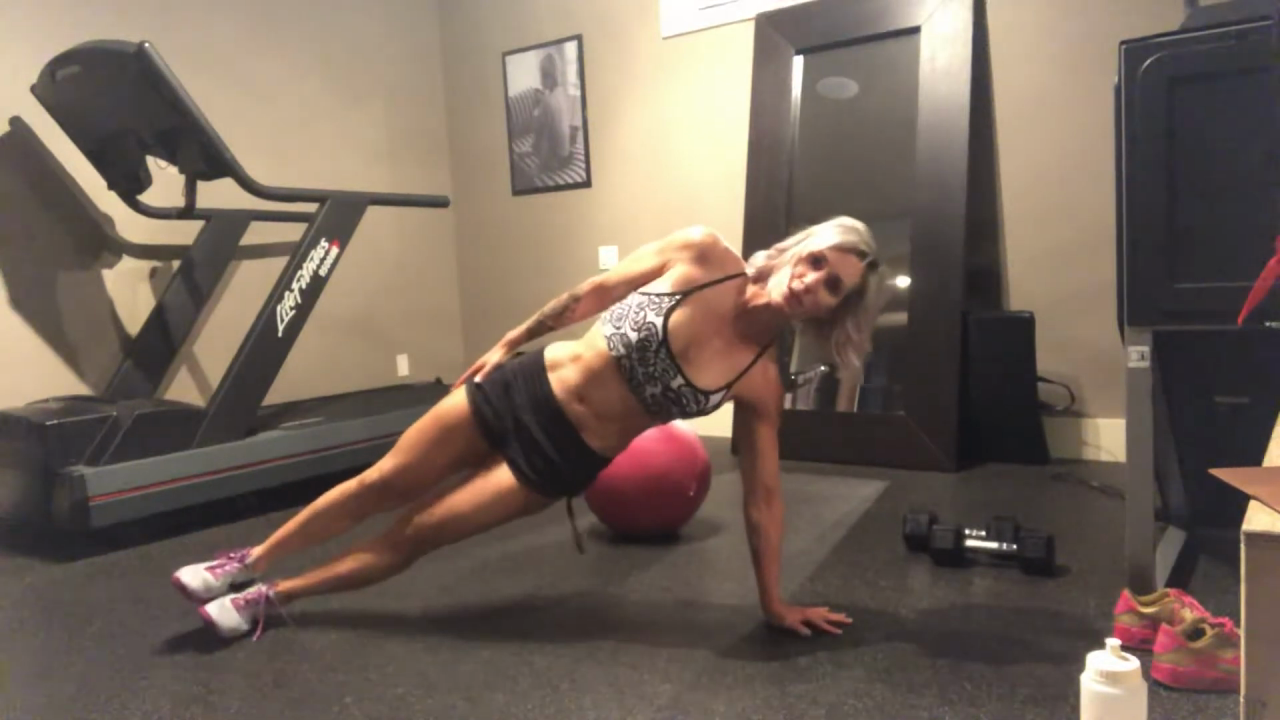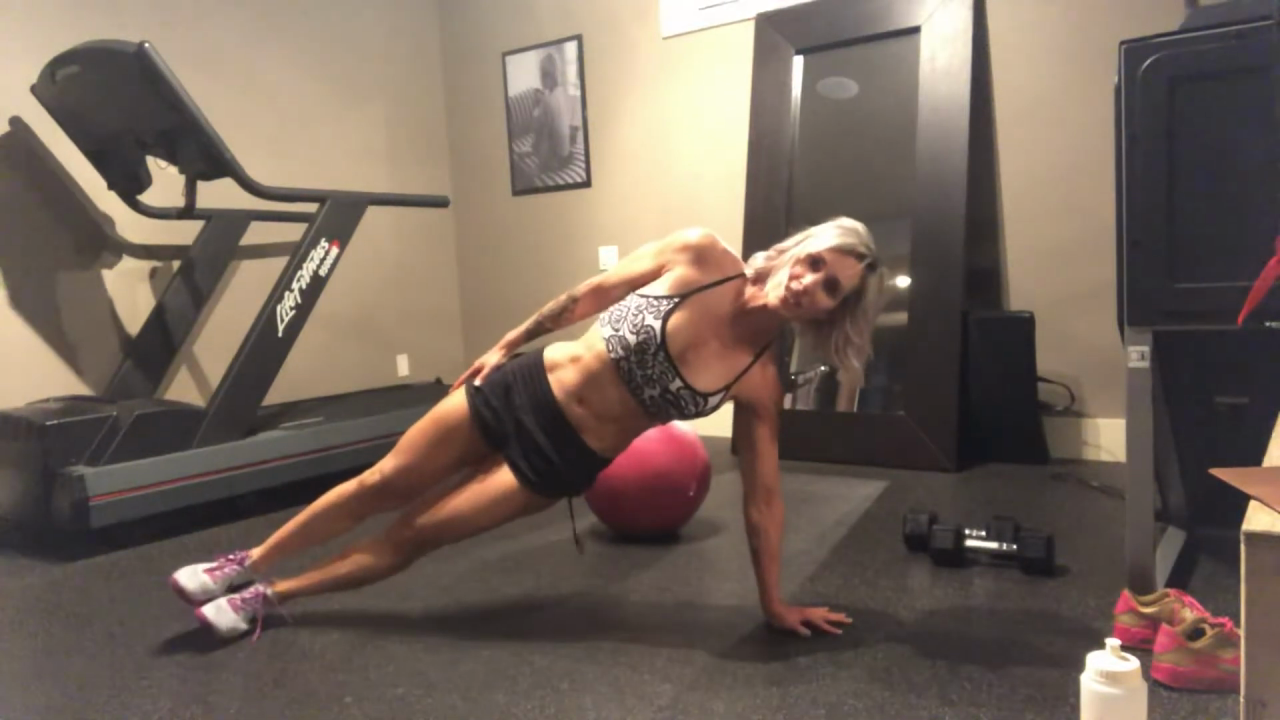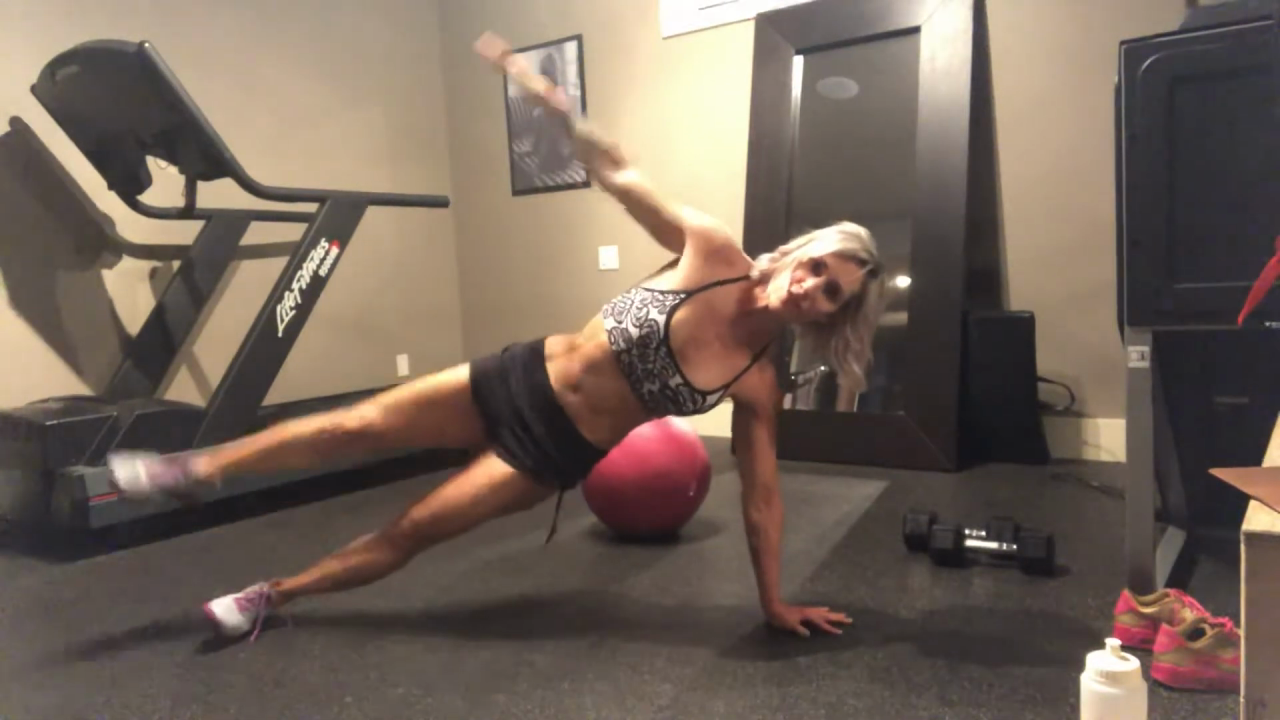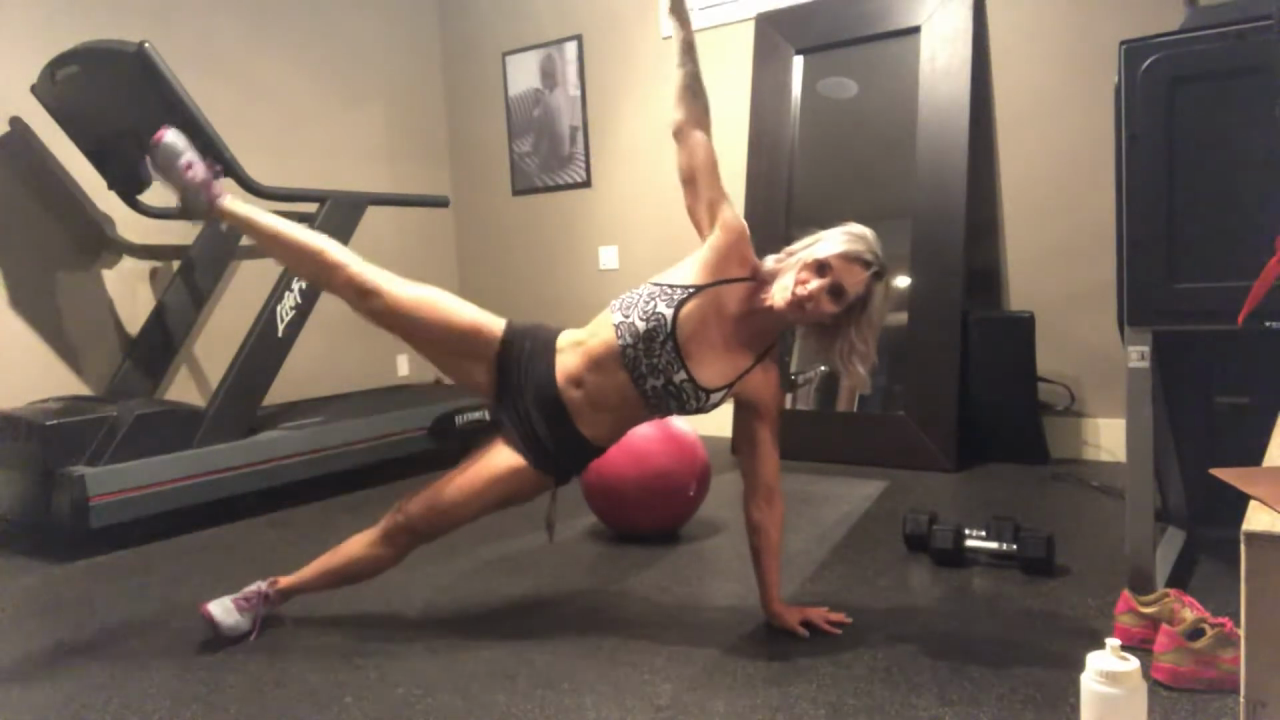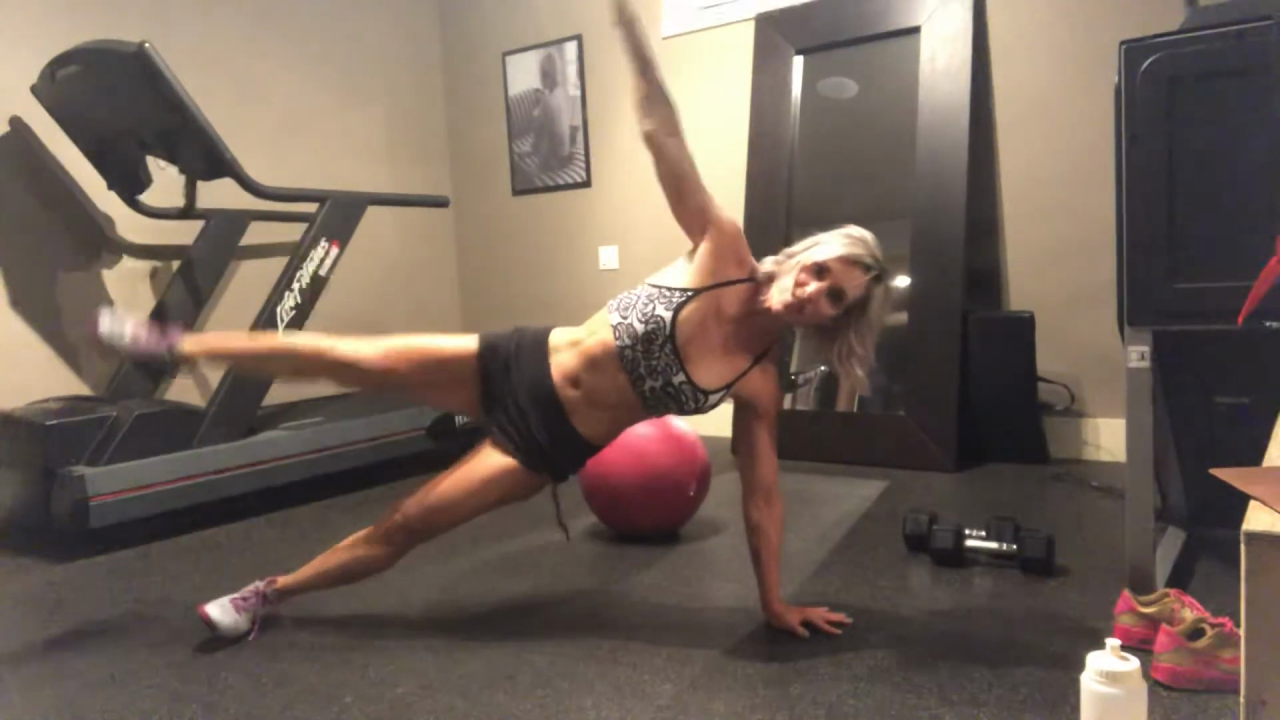
dt=0.5s
person 1, frame 1
left shoulder: (761, 382)
right shoulder: (702, 254)
left elbow: (763, 493)
right elbow: (593, 293)
left wrist: (775, 601)
right wrist: (509, 341)
left hip: (563, 458)
right hip: (523, 388)
left knee: (412, 535)
right knee: (382, 485)
left ankle: (271, 595)
right ankle: (249, 561)
person 1, frame 2
left shoulder: (759, 384)
right shoulder: (700, 255)
left elbow: (763, 495)
right elbow: (591, 292)
left wrist: (775, 603)
right wrist: (507, 342)
left hip: (562, 460)
right hip: (523, 388)
left knee: (413, 536)
right knee: (383, 485)
left ankle: (270, 596)
right ankle: (248, 562)
person 1, frame 3
left shoulder: (756, 385)
right shoulder: (712, 251)
left elbow: (759, 497)
right elbow: (613, 170)
left wrist: (777, 603)
right wrist: (538, 91)
left hip: (556, 449)
right hip: (521, 378)
left knee: (408, 533)
right knee: (356, 427)
left ankle: (272, 596)
right ankle: (193, 469)
person 1, frame 4
left shoulder: (761, 385)
right shoulder: (729, 247)
left elbow: (762, 495)
right elbow: (689, 130)
left wrist: (775, 605)
left hip: (555, 443)
right hip: (525, 359)
left knee: (411, 524)
right knee: (362, 284)
left ankle: (270, 593)
right ankle: (218, 199)
person 1, frame 5
left shoulder: (756, 383)
right shoulder: (724, 251)
left elbow: (760, 493)
right elbow: (663, 136)
left wrist: (776, 604)
left hip: (551, 444)
right hip: (520, 365)
left knee: (406, 524)
right knee: (347, 361)
left ankle: (269, 592)
right ankle: (182, 343)
